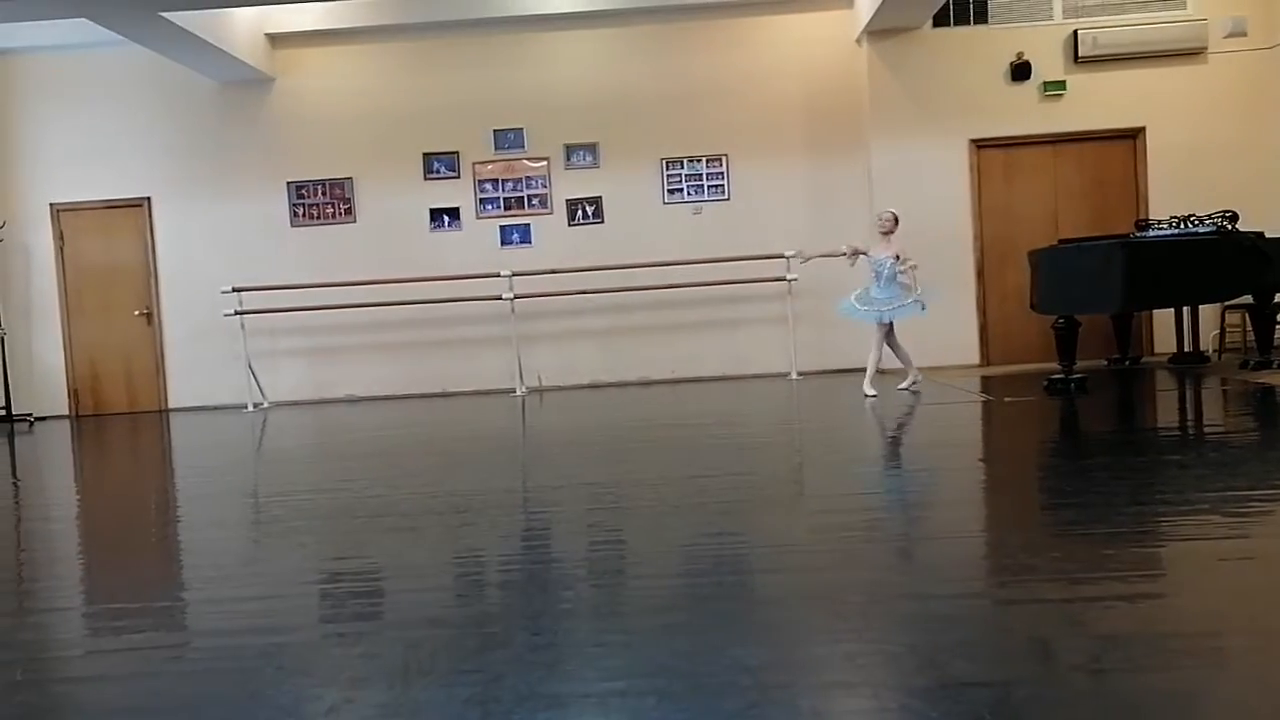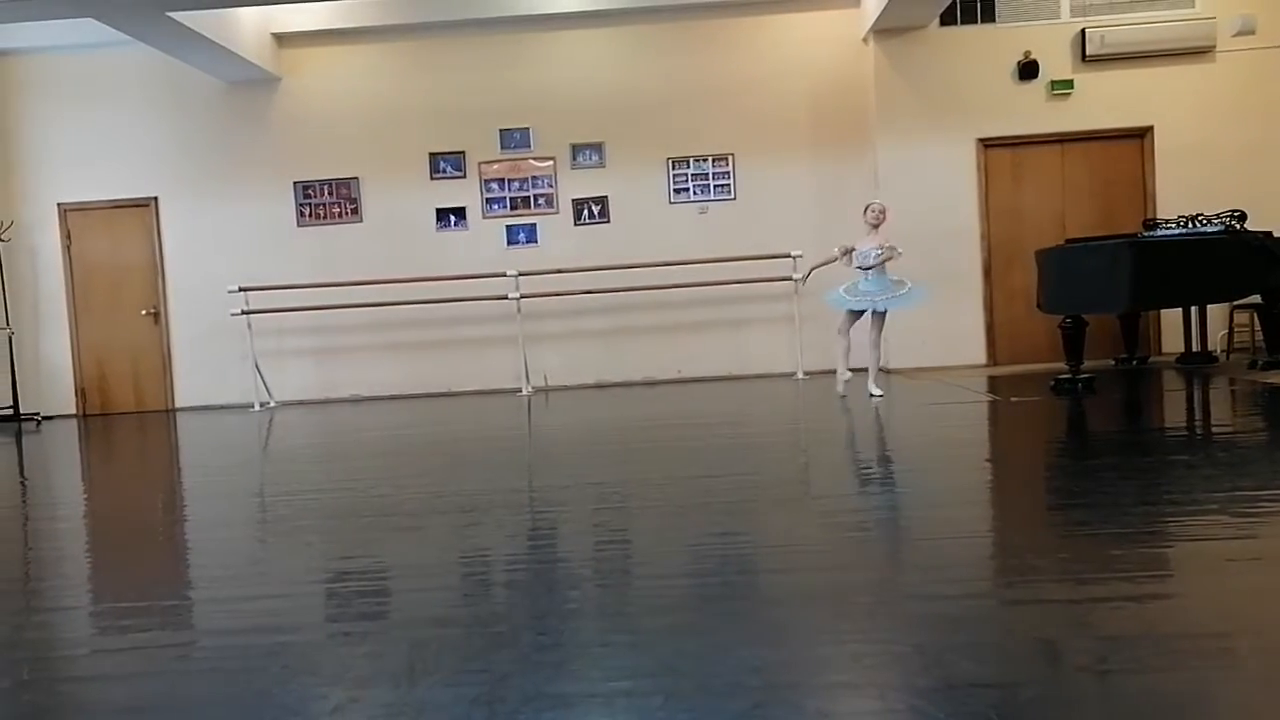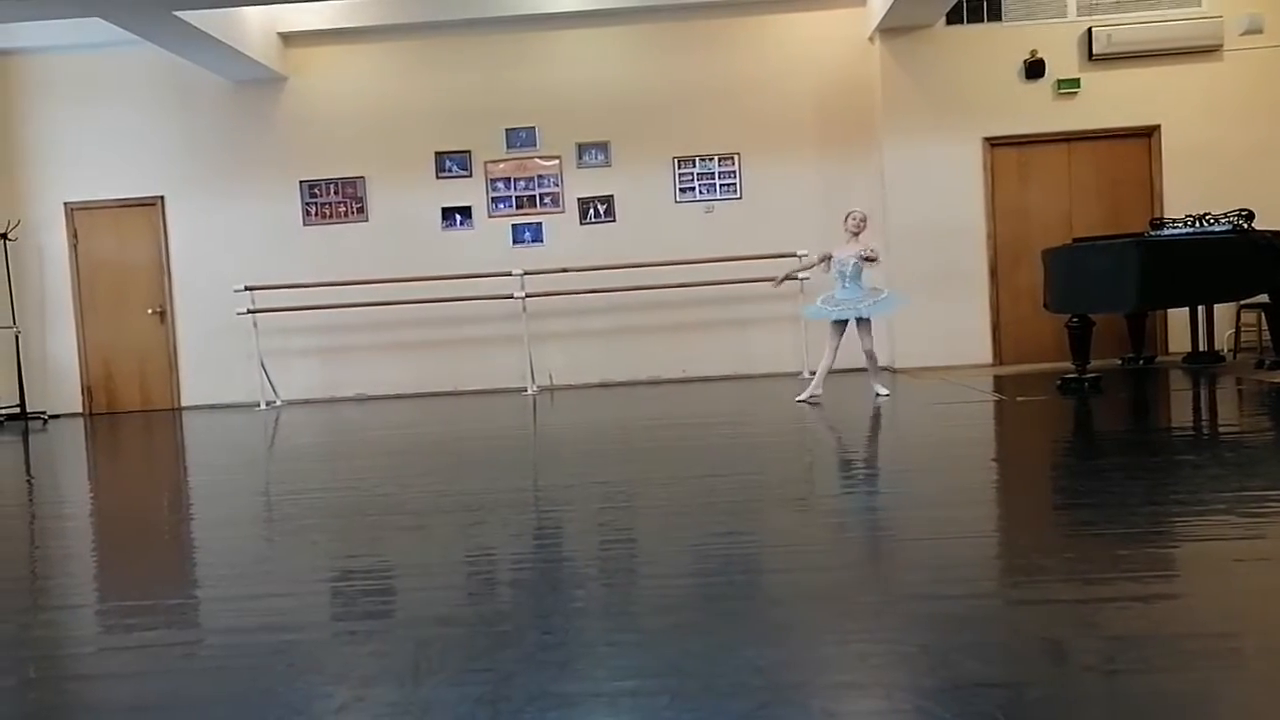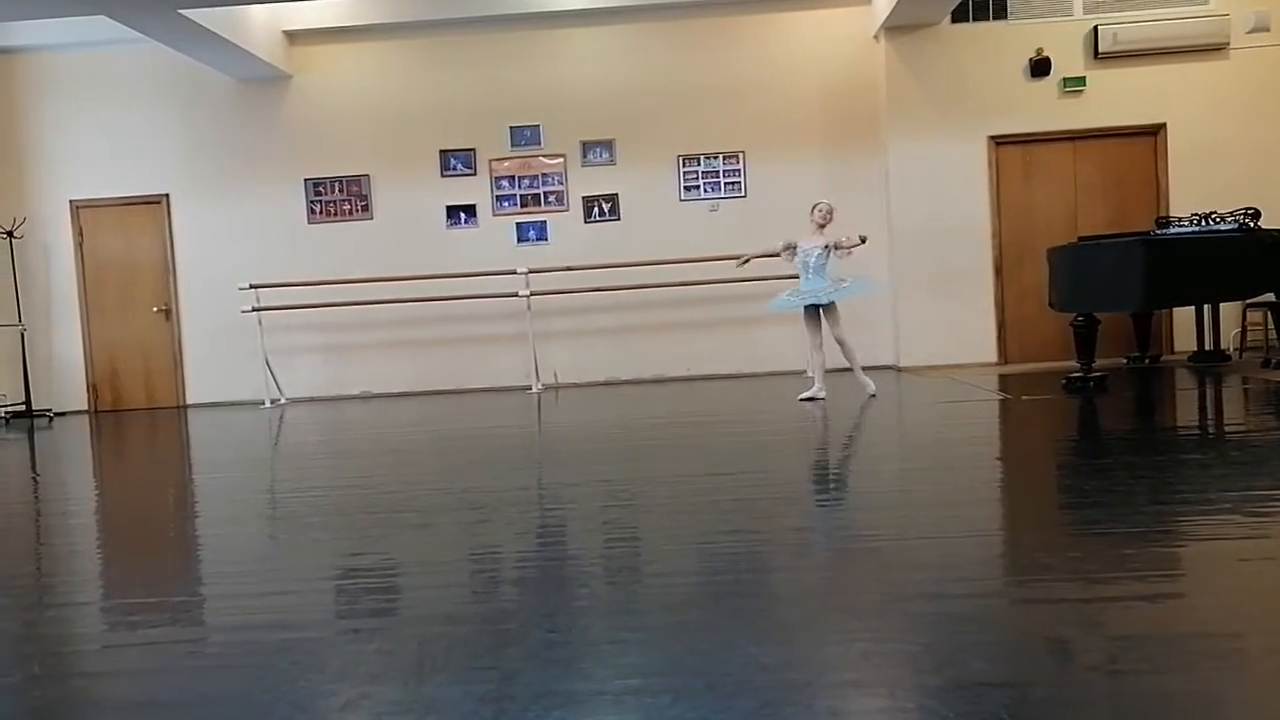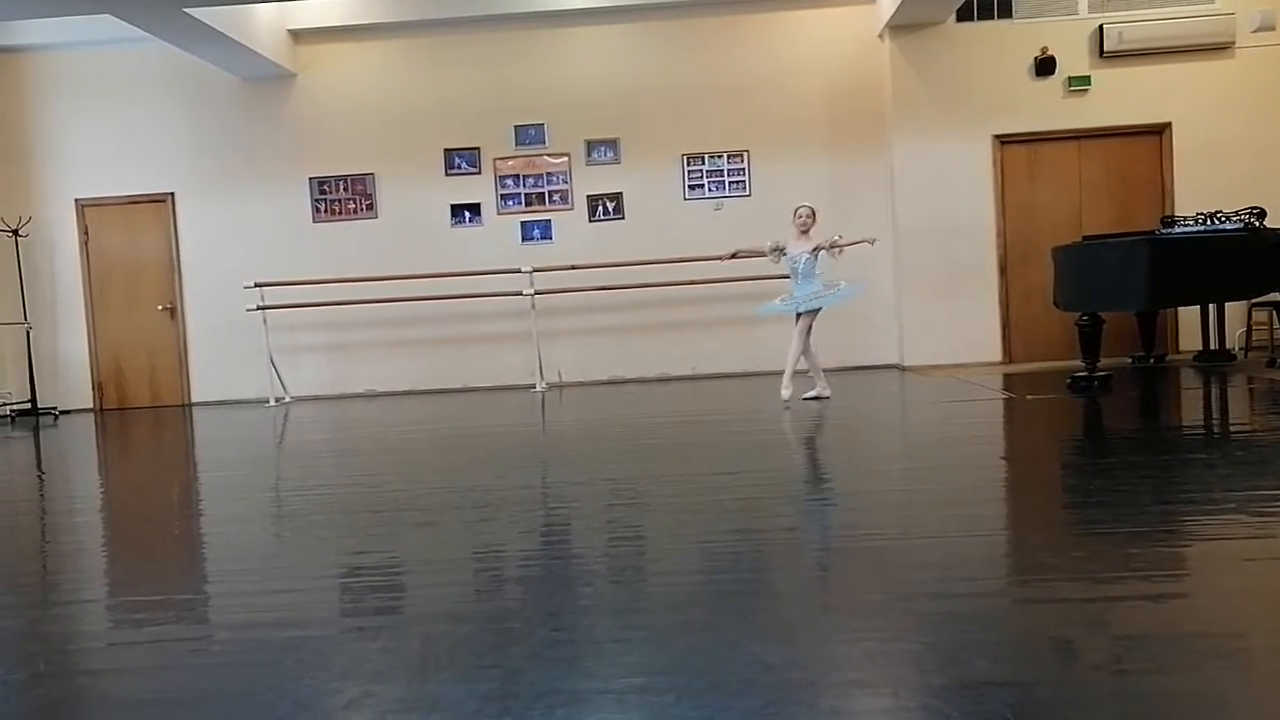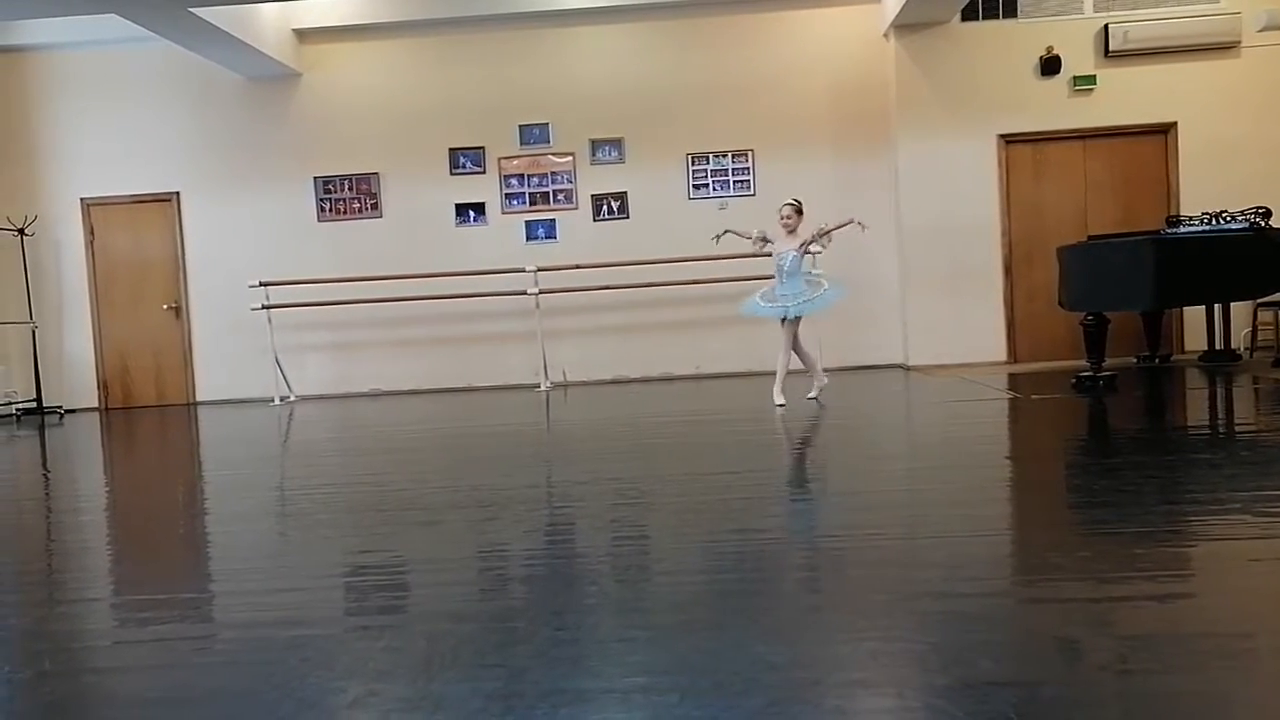
dt=0.4s
person 1, frame 1
left shoulder: (896, 249)
right shoulder: (870, 249)
left elbow: (909, 270)
right elbow: (841, 252)
left wrist: (916, 294)
right wrist: (813, 256)
left hip: (890, 299)
right hip: (874, 299)
left knee: (877, 339)
right knee: (889, 339)
left ankle: (867, 382)
right ankle: (913, 374)
person 1, frame 2
left shoulder: (882, 240)
right shoulder: (858, 244)
left elbow: (890, 254)
right elbow: (837, 256)
left wrist: (872, 264)
right wrist: (812, 268)
left hip: (879, 291)
right hip: (861, 291)
left knee: (874, 338)
right knee: (842, 329)
left ankle: (872, 382)
right ankle: (842, 371)
person 1, frame 3
left shoulder: (863, 248)
right shoulder: (836, 252)
left elbow: (873, 256)
right elbow: (814, 262)
left wrist: (870, 258)
right wrist: (788, 274)
left hip: (860, 300)
right hip: (840, 301)
left knee: (867, 347)
right knee: (831, 345)
left ankle: (876, 382)
right ankle: (815, 387)
person 1, frame 4
left shoulder: (828, 241)
right shoulder: (800, 243)
left elbow: (844, 245)
right elbow: (777, 250)
left wrist: (860, 242)
right wrist: (750, 256)
left hip: (824, 290)
right hip: (806, 293)
left knee: (838, 335)
right knee: (814, 342)
left ankle: (861, 376)
right ankle: (819, 387)
person 1, frame 5
left shoulder: (816, 245)
right shoulder: (787, 246)
left elbow: (841, 243)
right elbow: (763, 251)
left wrist: (864, 240)
right wrist: (737, 252)
left hip: (814, 294)
right hip: (798, 297)
left knee: (799, 333)
right knee: (804, 344)
left ankle: (787, 379)
right ankle: (822, 386)
person 1, frame 6
left shoulder: (803, 241)
right shoulder: (775, 241)
left elbow: (826, 230)
right elbow: (750, 235)
left wrist: (853, 222)
right wrist: (727, 231)
left hip: (798, 295)
right hip: (780, 296)
left knee: (787, 341)
right knee: (793, 342)
left ankle: (778, 389)
right ankle: (819, 378)
